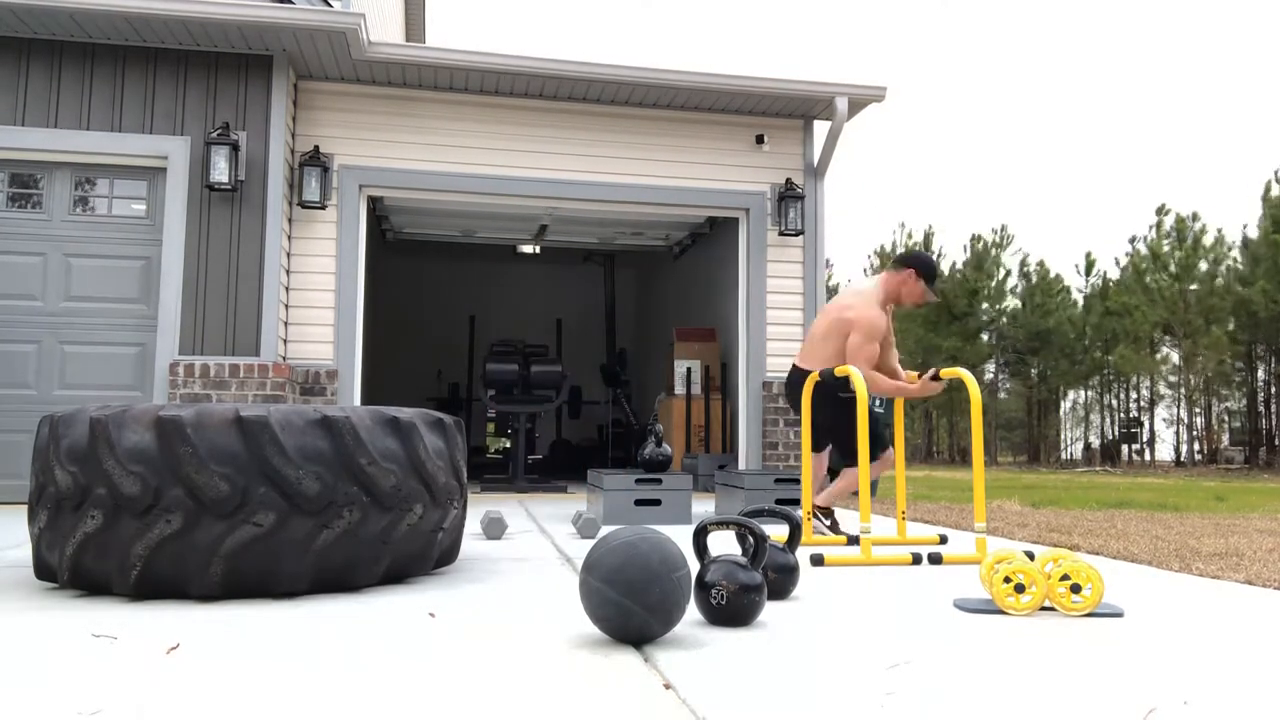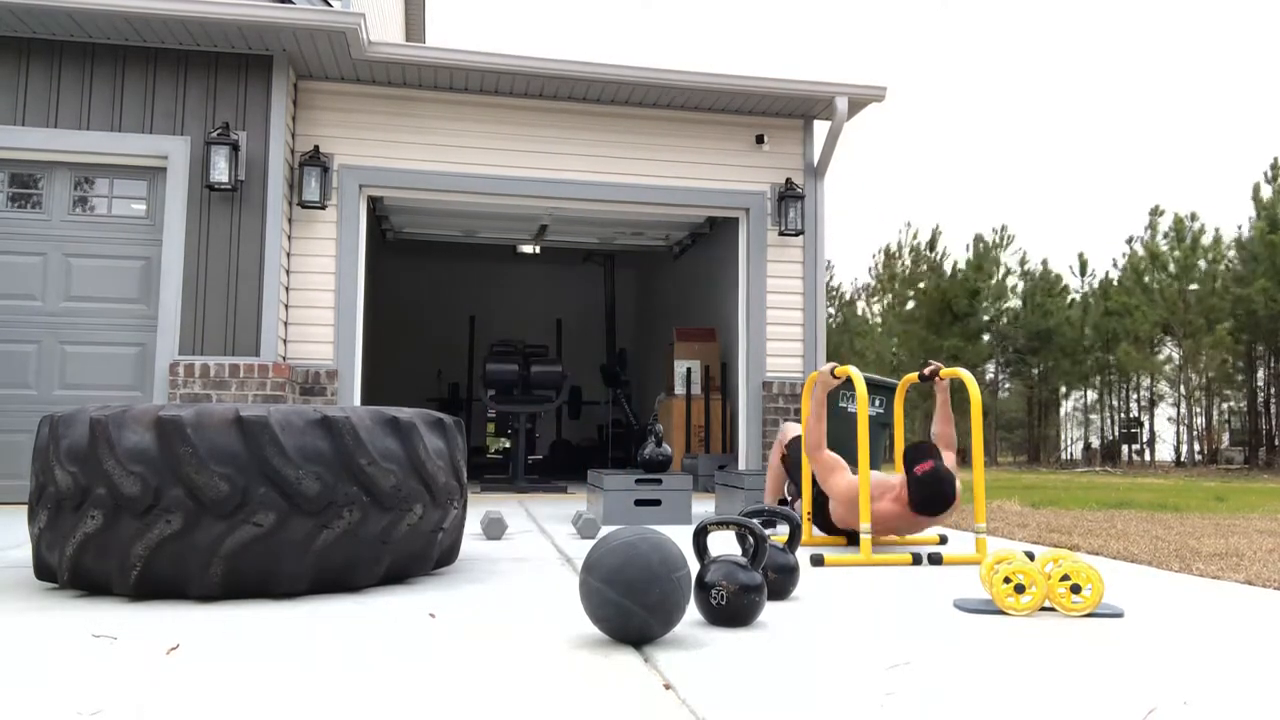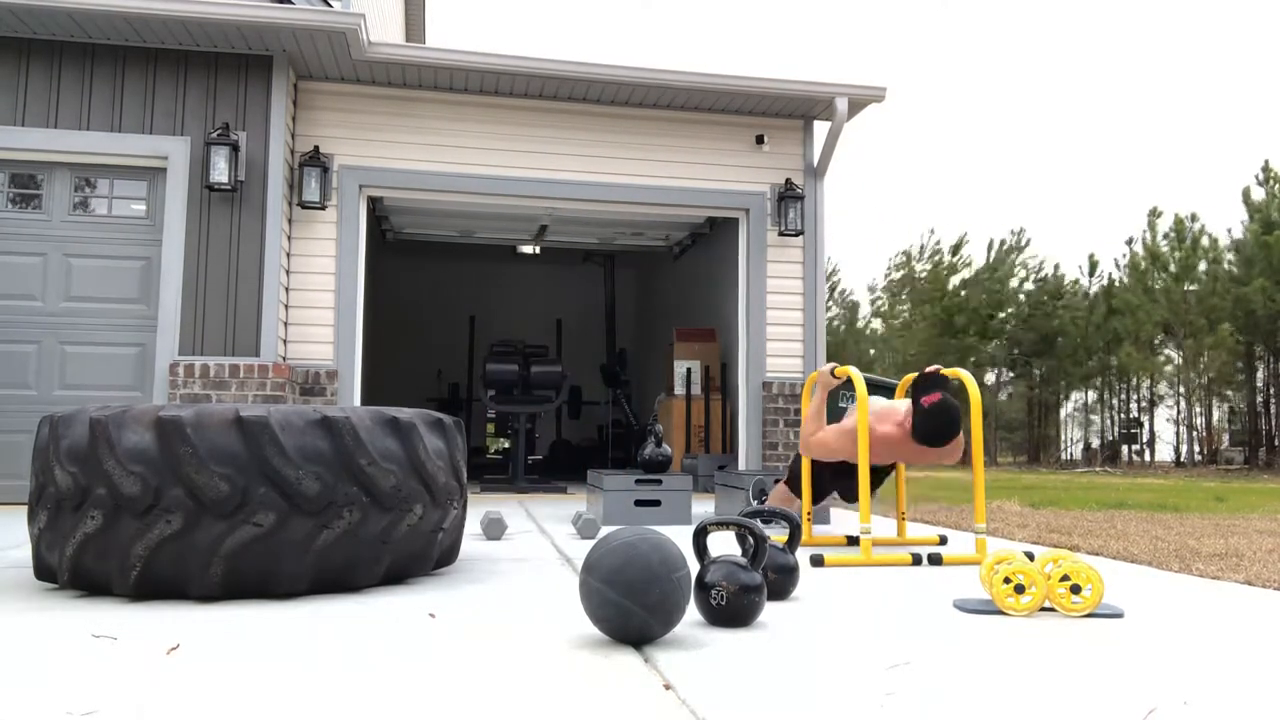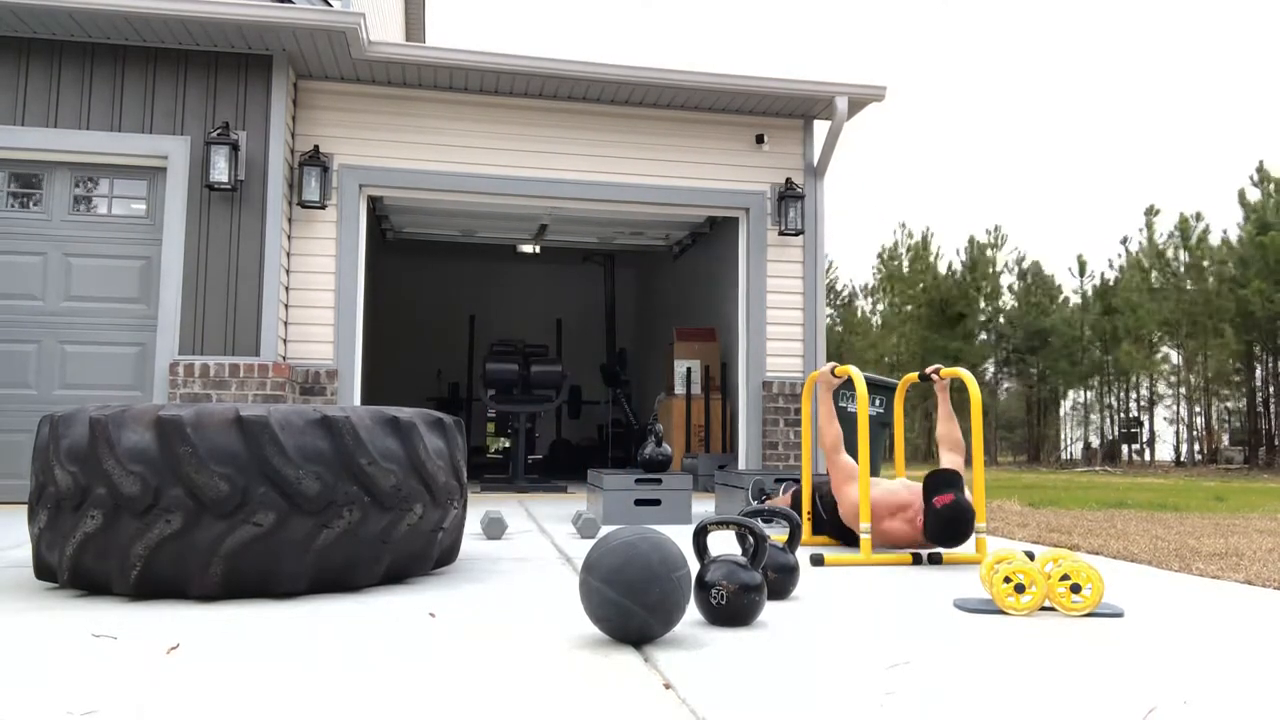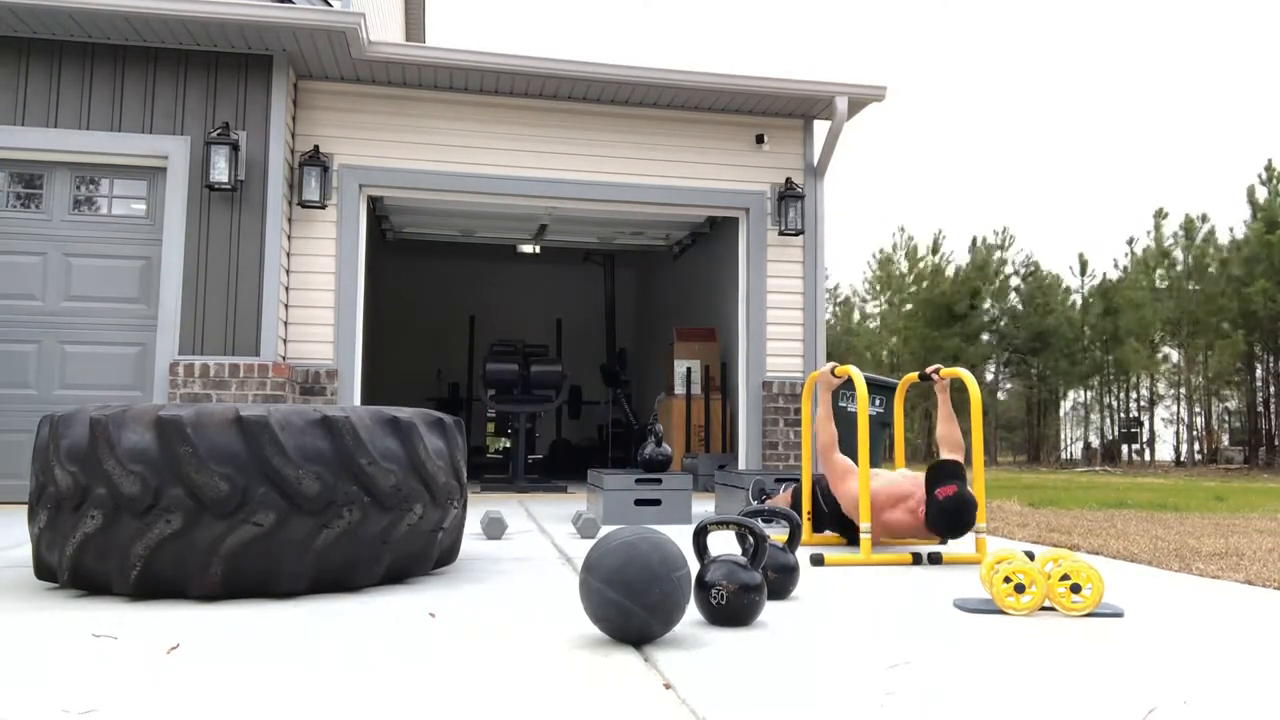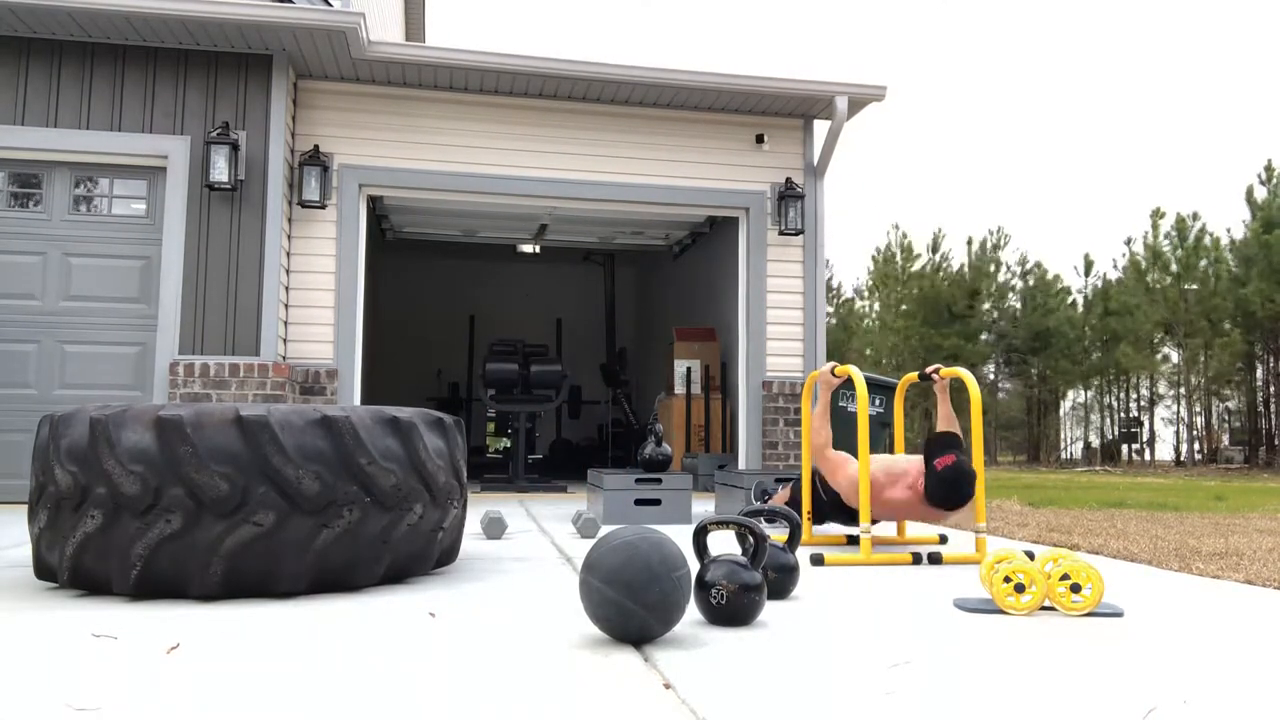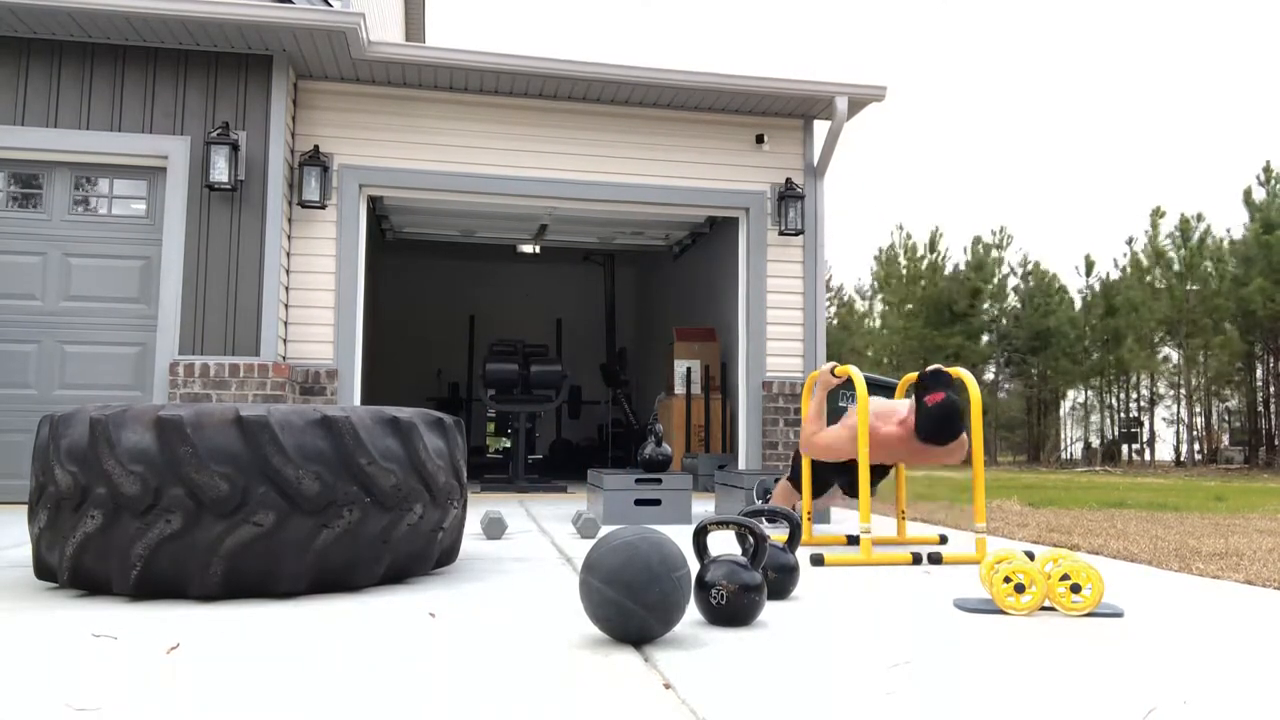
dt=0.2s
person 1, frame 1
right shoulder: (870, 313)
right elbow: (861, 377)
left wrist: (912, 383)
right wrist: (916, 392)
left hip: (801, 383)
right hip: (825, 388)
right knee: (880, 458)
right ankle: (821, 506)
person 1, frame 2
right shoulder: (949, 494)
left elbow: (815, 454)
right elbow: (947, 450)
left wrist: (820, 389)
right wrist: (943, 395)
left knee: (787, 431)
person 1, frame 3
right shoulder: (952, 444)
left elbow: (808, 444)
left wrist: (822, 388)
right wrist: (943, 400)
left hip: (838, 462)
right hip: (872, 472)
left knee: (795, 489)
person 1, frame 4
right shoulder: (961, 508)
left elbow: (834, 453)
right elbow: (952, 451)
left wrist: (825, 390)
right wrist: (943, 395)
left knee: (796, 497)
left ankle: (767, 506)
person 1, frame 5
right shoulder: (962, 505)
left elbow: (829, 454)
right elbow: (953, 451)
left wrist: (824, 391)
right wrist: (943, 394)
left hip: (835, 506)
left knee: (797, 497)
left ankle: (766, 506)
person 1, frame 6
right shoulder: (957, 495)
left elbow: (820, 452)
right elbow: (952, 446)
left wrist: (824, 391)
right wrist: (943, 393)
left hip: (836, 500)
left knee: (795, 494)
left ankle: (767, 504)
person 1, frame 7
left shoulder: (865, 432)
right shoulder: (957, 445)
left elbow: (808, 443)
right elbow: (946, 428)
left wrist: (822, 387)
right wrist: (939, 386)
left hip: (837, 462)
right hip: (874, 468)
